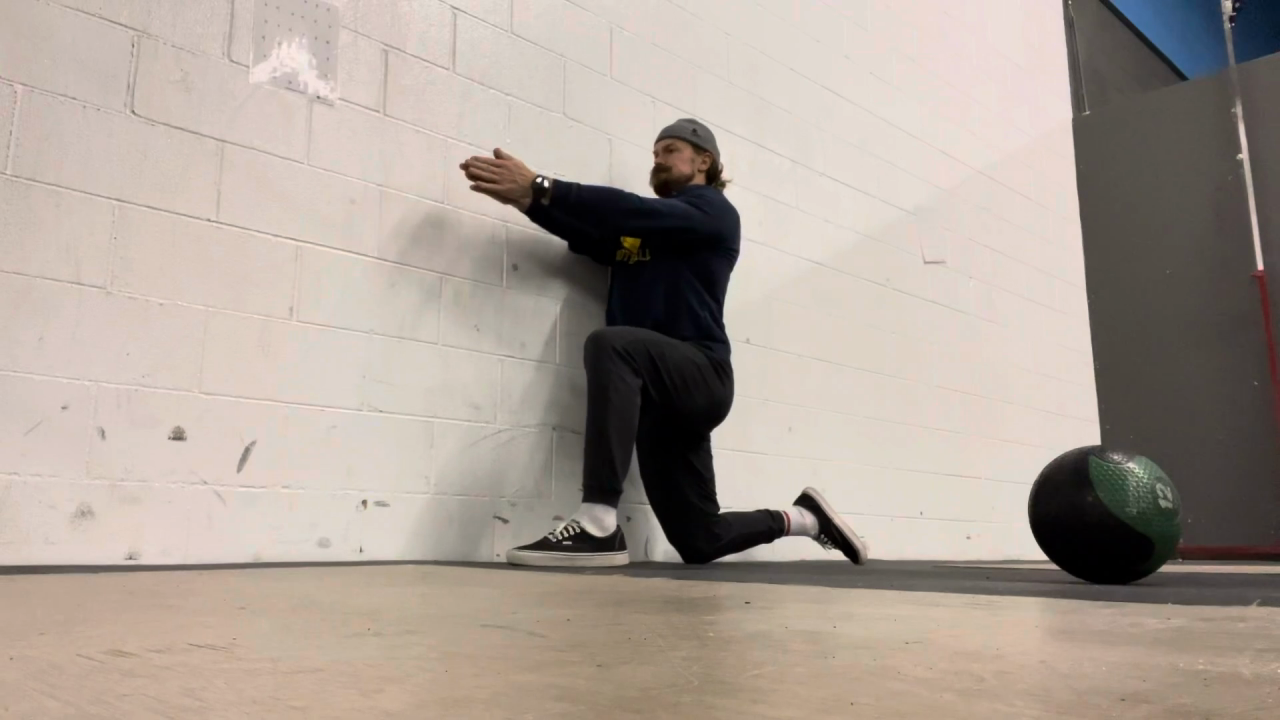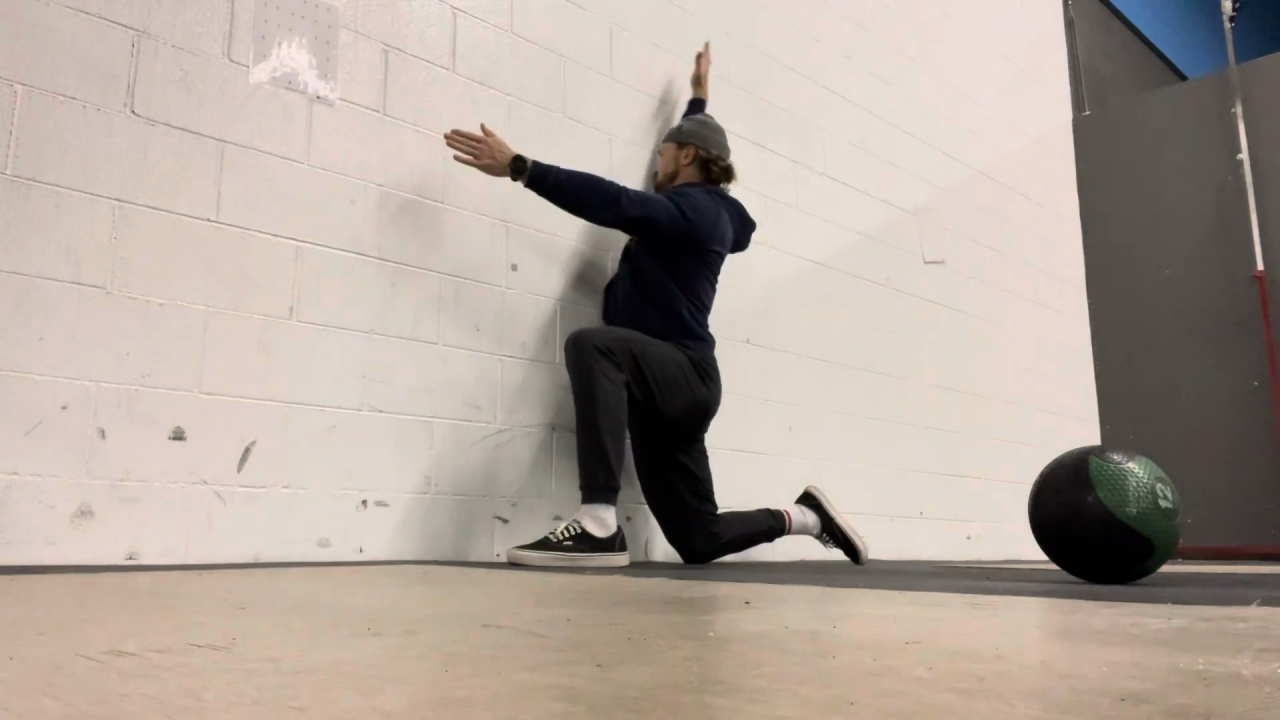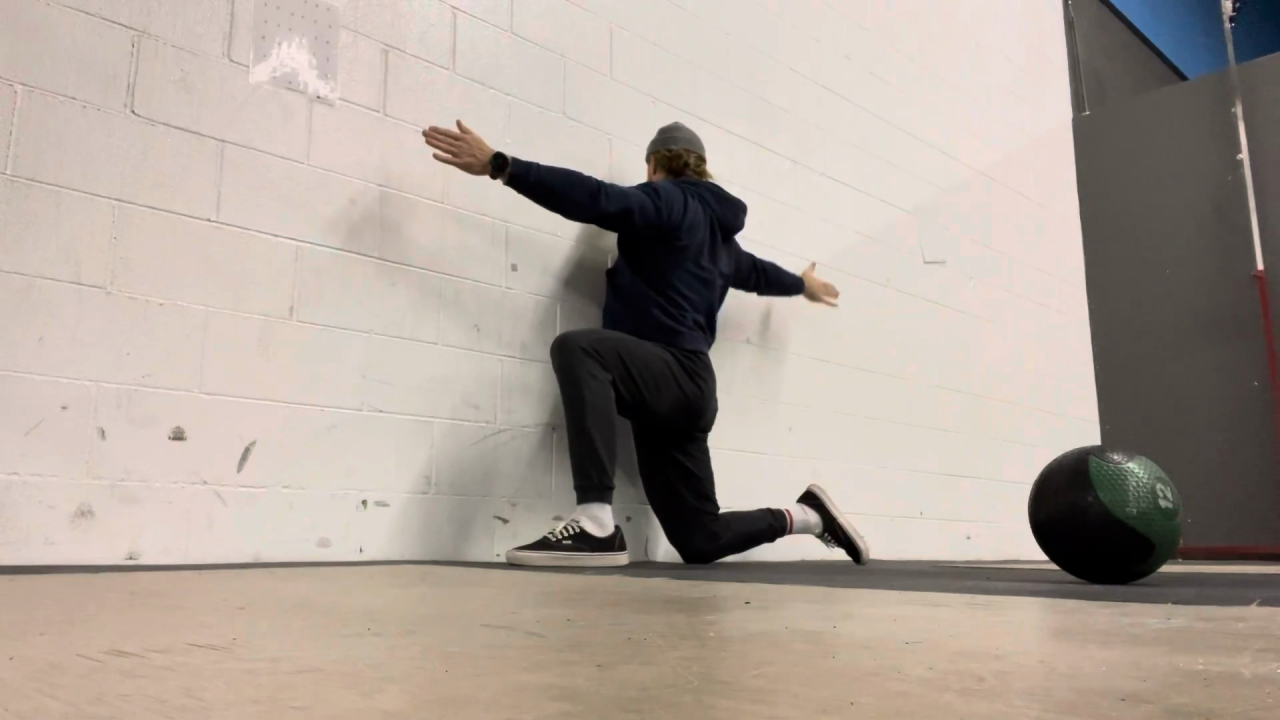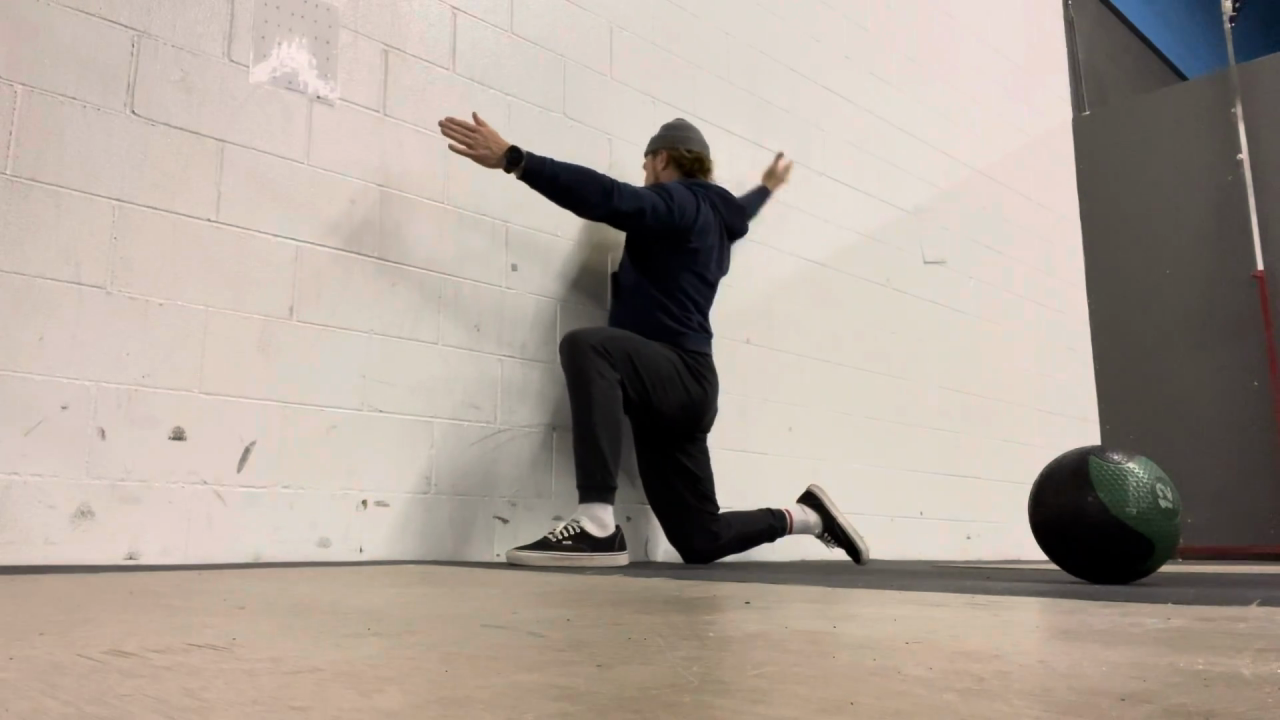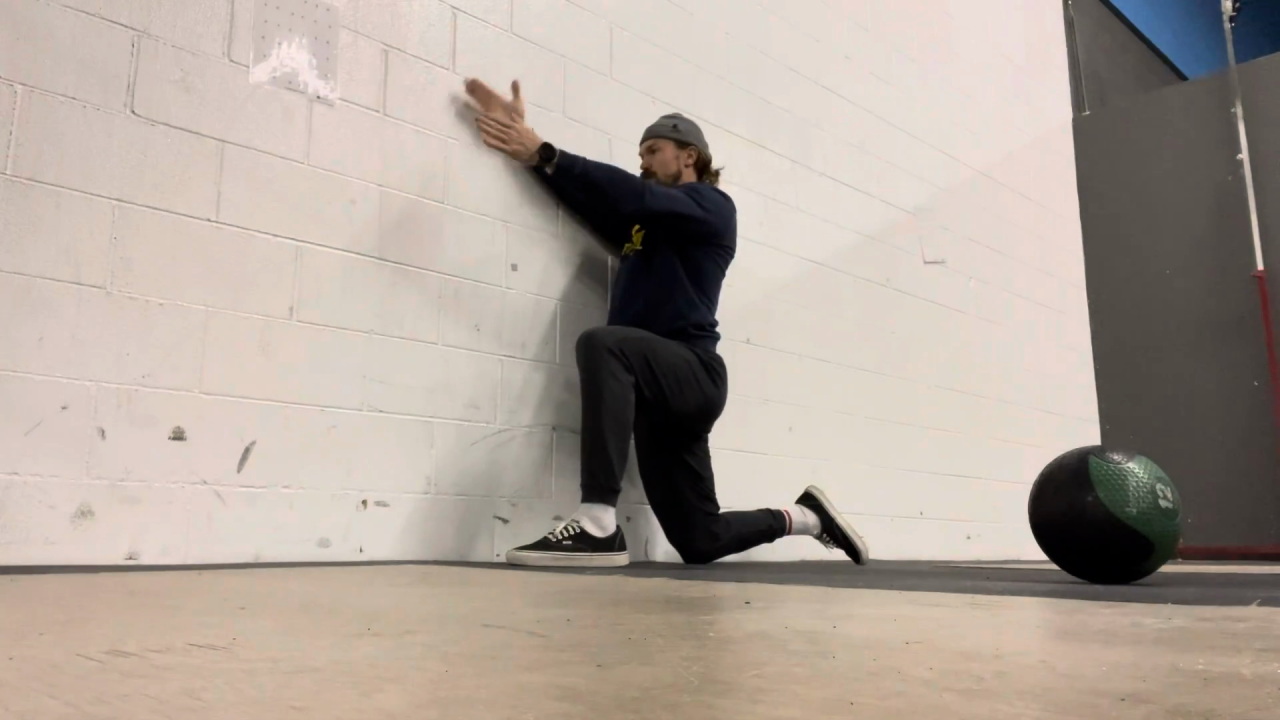
dt=1s
person 1, frame 1
left shoulder: (713, 212)
right shoulder: (641, 227)
left elbow: (629, 212)
right elbow: (589, 230)
left wrist: (540, 187)
right wrist: (526, 198)
left hip: (699, 375)
right hip: (660, 394)
left knee: (610, 345)
right knee: (700, 542)
left ankle: (598, 526)
right ankle: (803, 517)
person 1, frame 2
left shoulder: (696, 209)
right shoulder: (700, 206)
left elbow: (614, 203)
left wrist: (518, 166)
right wrist: (697, 98)
left hip: (683, 377)
right hip: (670, 385)
right knee: (700, 541)
left ankle: (599, 526)
right ankle: (805, 517)
person 1, frame 3
left shoulder: (669, 201)
right shoulder: (714, 225)
left elbow: (594, 199)
right elbow: (754, 270)
left wrist: (498, 165)
right wrist: (803, 284)
left hip: (675, 376)
right hip: (684, 387)
right knee: (701, 542)
left ankle: (596, 526)
right ankle: (807, 516)
person 1, frame 4
left shoulder: (678, 203)
right shoulder: (709, 214)
left elbow: (605, 198)
right elbow: (738, 212)
left wrist: (512, 158)
right wrist: (766, 188)
left hip: (679, 377)
right hip: (680, 387)
right knee: (700, 541)
left ankle: (597, 527)
right ankle: (807, 516)
person 1, frame 5
left shoulder: (711, 208)
right shoulder: (645, 221)
left elbow: (631, 195)
right elbow: (590, 194)
left wrist: (542, 154)
right wrist: (527, 140)
left hip: (692, 375)
right hip: (661, 385)
left knee: (600, 345)
right knee: (700, 541)
left ankle: (598, 527)
right ankle: (807, 517)
